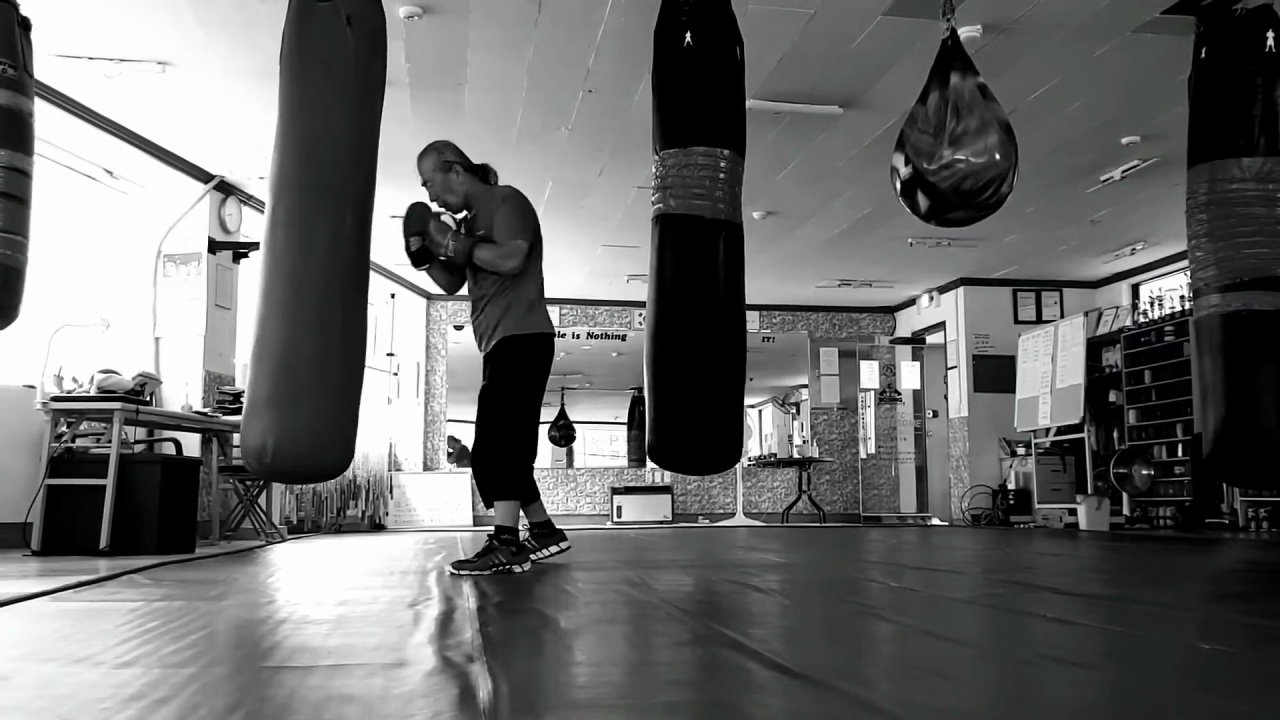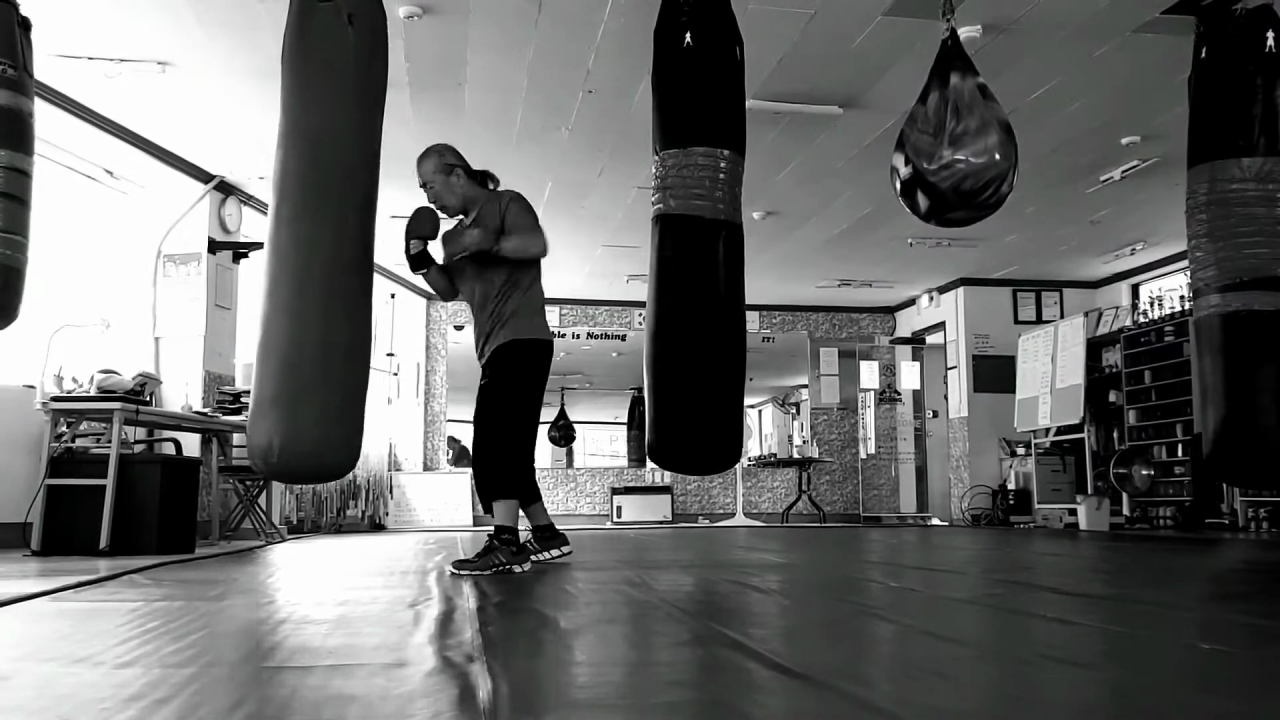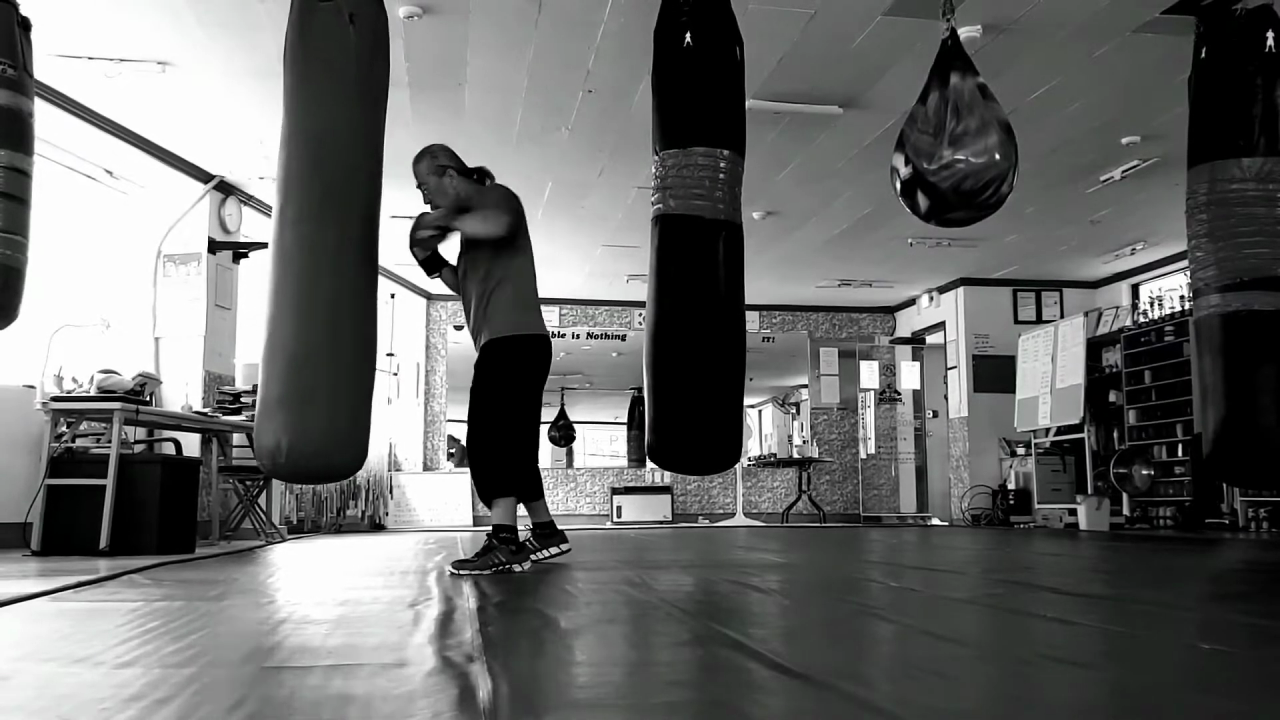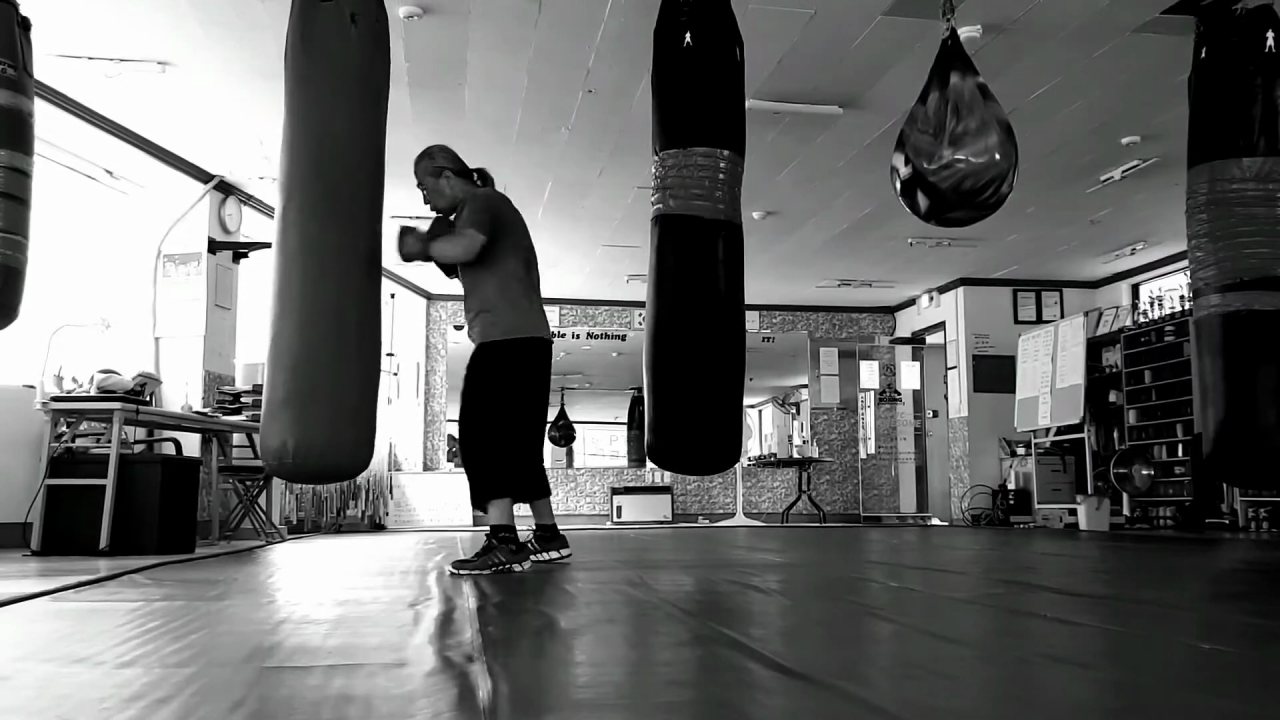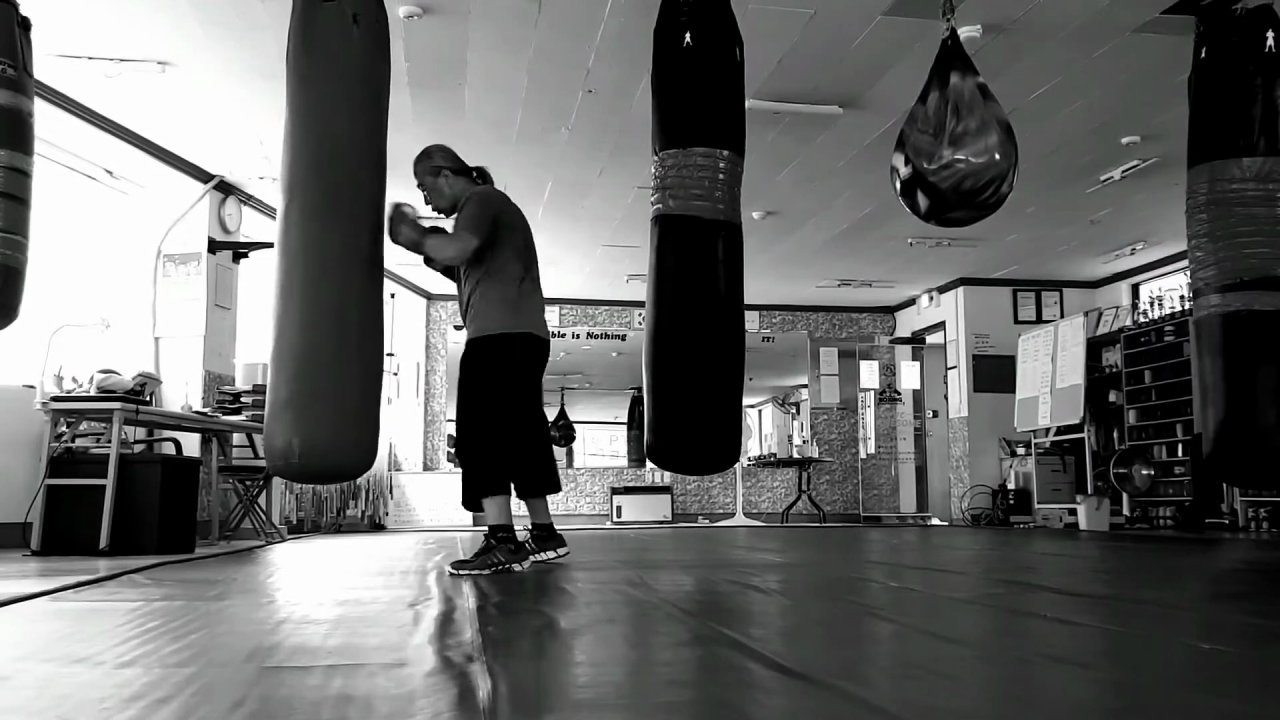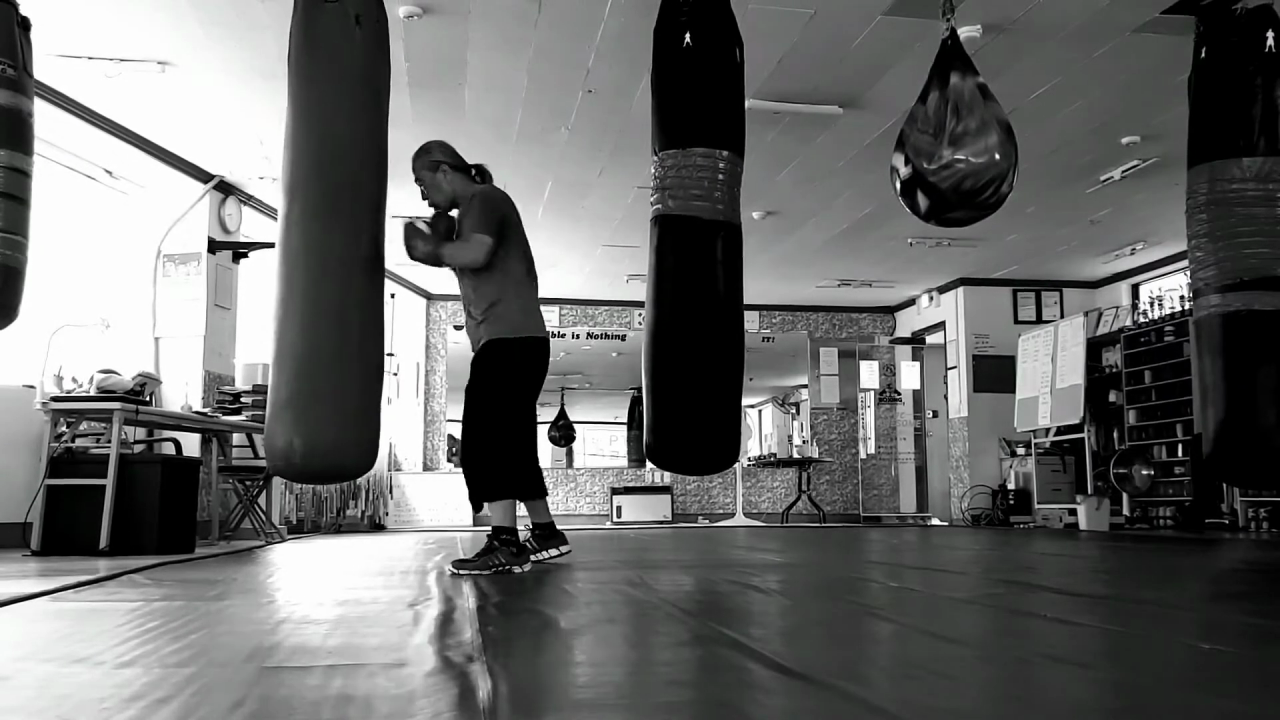
dt=0.1s
person 1, frame 1
left shoulder: (505, 199)
right shoulder: (466, 223)
left elbow: (512, 260)
right elbow: (451, 284)
left wrist: (461, 246)
right wrist: (424, 251)
left hip: (522, 339)
right hip: (504, 346)
left knee: (498, 438)
right knee: (509, 442)
left ankle: (505, 544)
right ankle: (544, 532)
person 1, frame 2
left shoulder: (508, 203)
right shoulder: (464, 228)
left elbow: (537, 246)
right elbow: (448, 290)
left wrist: (485, 245)
right wrist: (420, 257)
left hip: (520, 343)
right hip: (502, 349)
left knee: (496, 438)
right knee: (507, 444)
left ankle: (505, 544)
right ankle: (546, 535)
person 1, frame 3
left shoulder: (495, 196)
right shoulder: (474, 218)
left elbow: (496, 226)
right elbow: (464, 286)
left wrist: (439, 228)
right wrist: (429, 259)
left hip: (510, 341)
right hip: (523, 341)
left knee: (492, 434)
right knee: (513, 442)
left ankle: (504, 542)
right ankle: (545, 532)
person 1, frame 4
left shoulder: (484, 202)
right shoulder: (491, 214)
left elbow: (462, 250)
left wrist: (423, 245)
right wrist: (436, 251)
left hip: (505, 342)
right hip: (528, 342)
left knee: (483, 435)
right knee: (518, 443)
left ankle: (503, 542)
right ankle: (548, 535)
person 1, frame 5
left shoulder: (482, 199)
right shoulder: (501, 208)
left elbow: (454, 251)
left wrist: (414, 235)
right wrist: (432, 248)
left hip: (499, 339)
right hip: (527, 338)
left knee: (480, 434)
right knee: (523, 440)
left ankle: (501, 542)
right ankle: (544, 535)
person 1, frame 6
left shoulder: (485, 198)
right shoulder: (485, 207)
left elbow: (472, 253)
right elbow: (478, 274)
left wrist: (429, 246)
right wrist: (441, 248)
left hip: (506, 341)
right hip: (525, 341)
left knee: (487, 435)
right knee: (513, 440)
left ankle: (505, 542)
right ankle: (546, 533)
